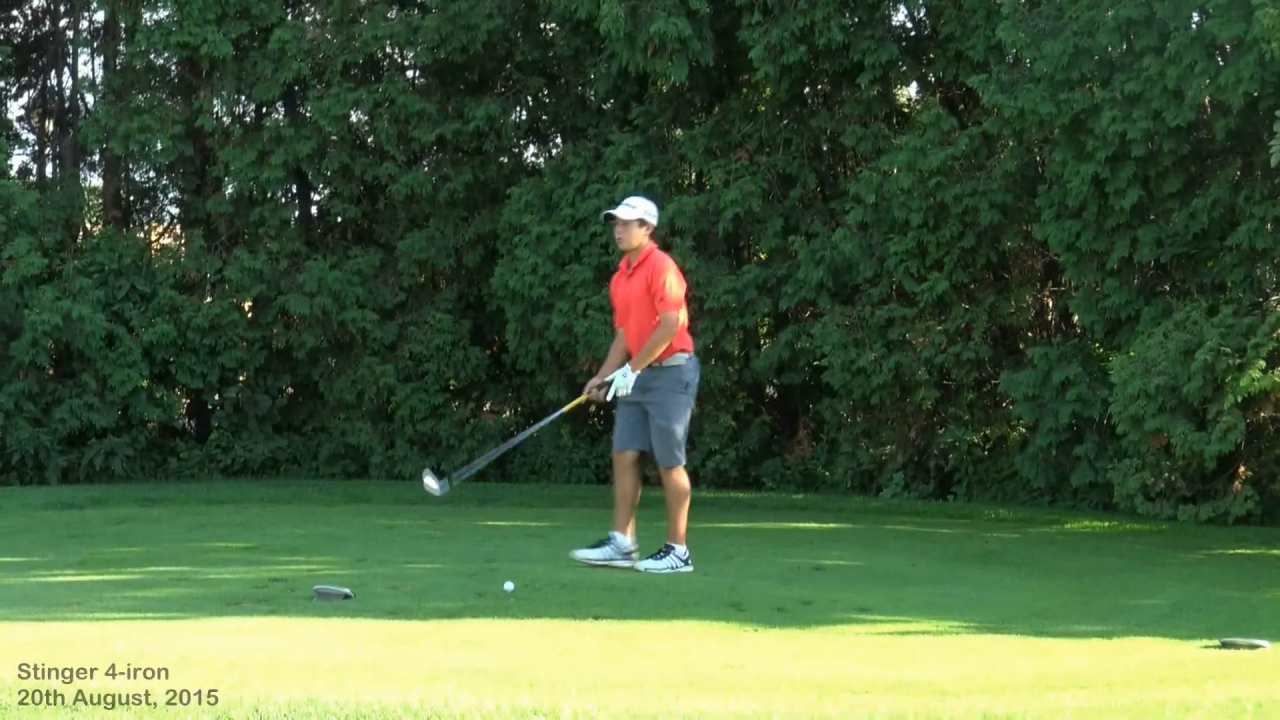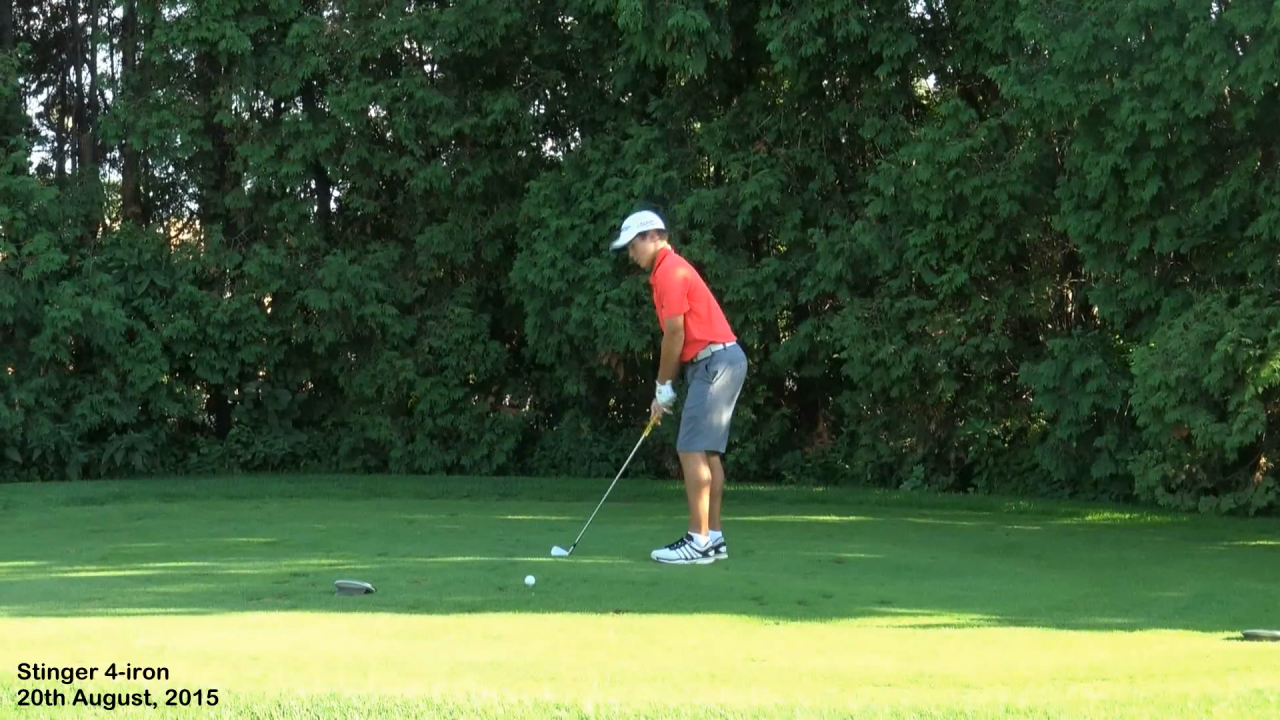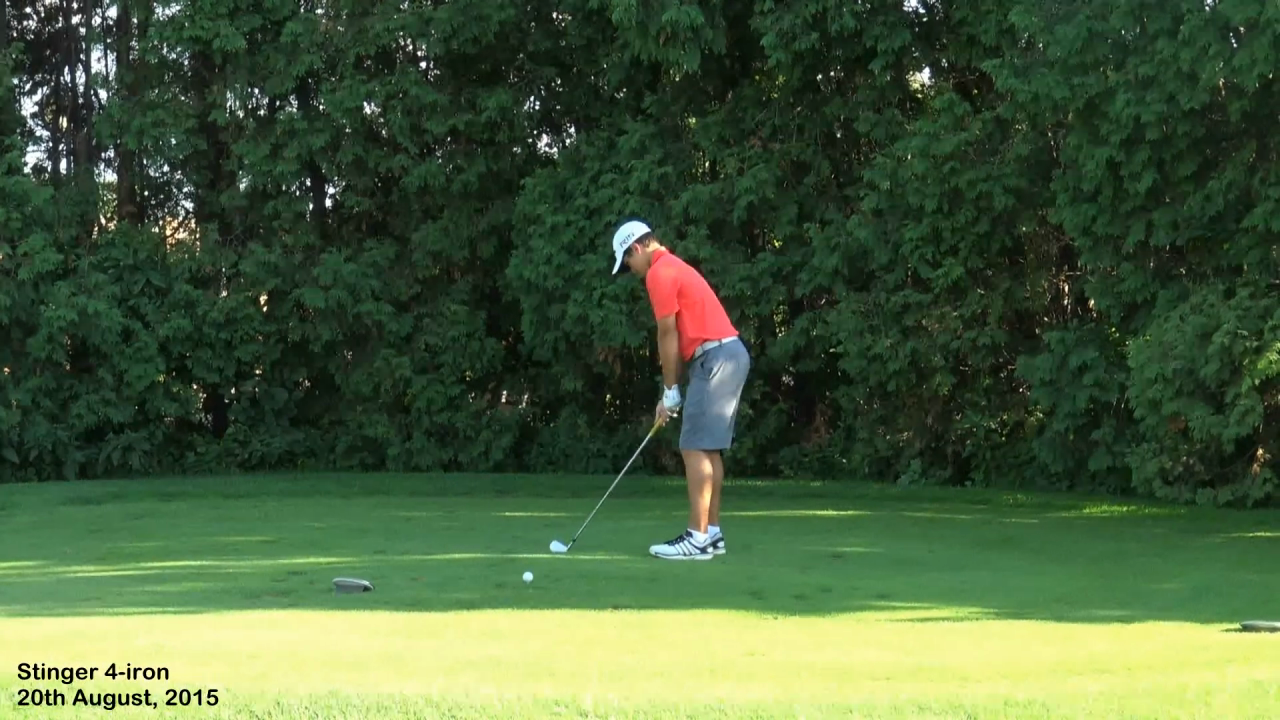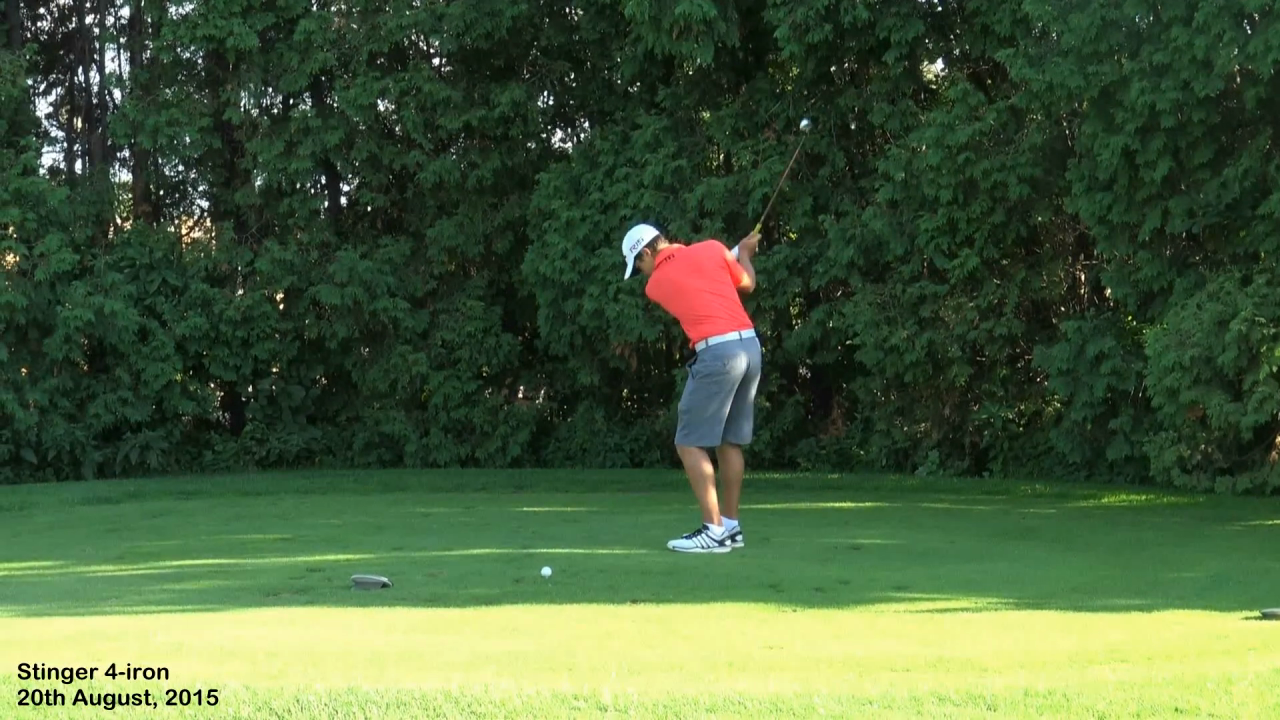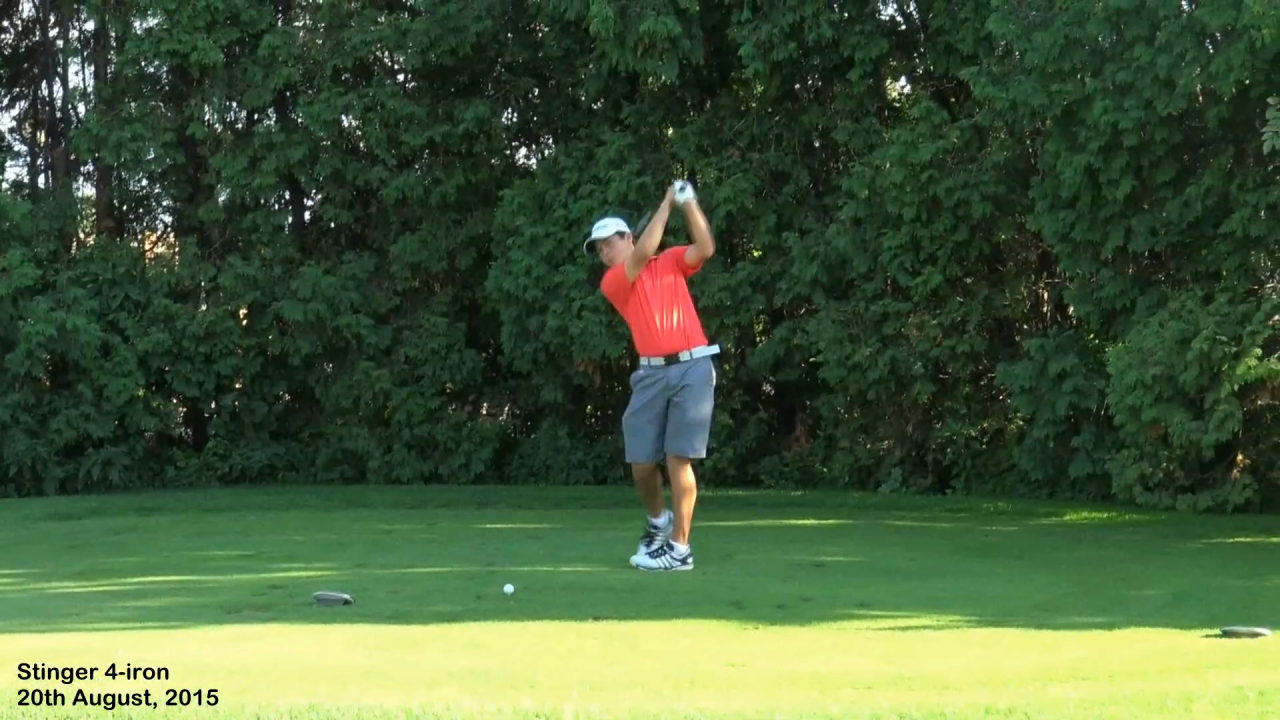
dt=0.7s
person 1, frame 1
left shoulder: (661, 266)
right shoulder: (620, 277)
left elbow: (670, 326)
left wrist: (630, 370)
right wrist: (603, 375)
left hip: (670, 372)
right hip: (637, 376)
left knee: (669, 462)
right knee: (624, 455)
left ankle: (677, 550)
right ankle: (621, 541)
person 1, frame 2
left shoulder: (669, 270)
right shoulder: (669, 270)
left elbow: (675, 335)
right elbow: (679, 337)
left wrist: (663, 385)
right wrist: (664, 389)
left hip: (716, 362)
right hip: (716, 363)
left knee: (691, 450)
right knee: (707, 452)
left ankle: (697, 541)
right ankle: (713, 537)
person 1, frame 3
left shoulder: (658, 274)
right shoulder: (675, 267)
left elbow: (668, 336)
left wrist: (670, 390)
right wrist: (673, 391)
left hip: (716, 358)
right hip: (731, 354)
left knee: (695, 447)
right knee: (709, 449)
left ankle: (697, 538)
right ankle: (711, 532)
person 1, frame 4
left shoulder: (655, 286)
right shoulder: (711, 248)
right elbow: (747, 285)
left wrist: (739, 251)
right wrist: (743, 253)
left hip: (716, 355)
right hip: (749, 346)
left knee: (689, 444)
right knee: (729, 442)
left ankle: (715, 530)
right ankle: (730, 525)
person 1, frame 5
left shoulder: (672, 261)
right shoulder: (612, 282)
left elbow: (705, 249)
right elbow: (644, 252)
left wrist: (688, 202)
right wrist: (667, 204)
left hip: (693, 367)
right hip: (652, 372)
left knee: (679, 458)
right knee: (640, 458)
left ankle: (679, 548)
right ankle: (659, 516)
